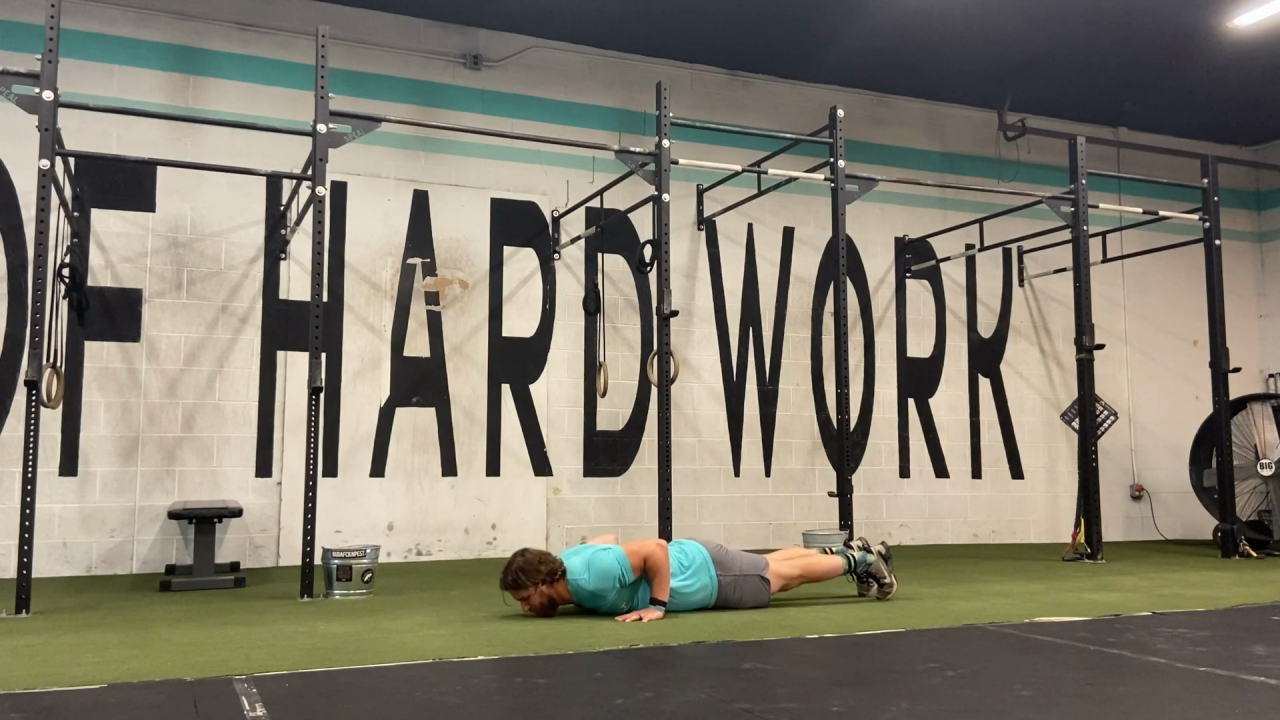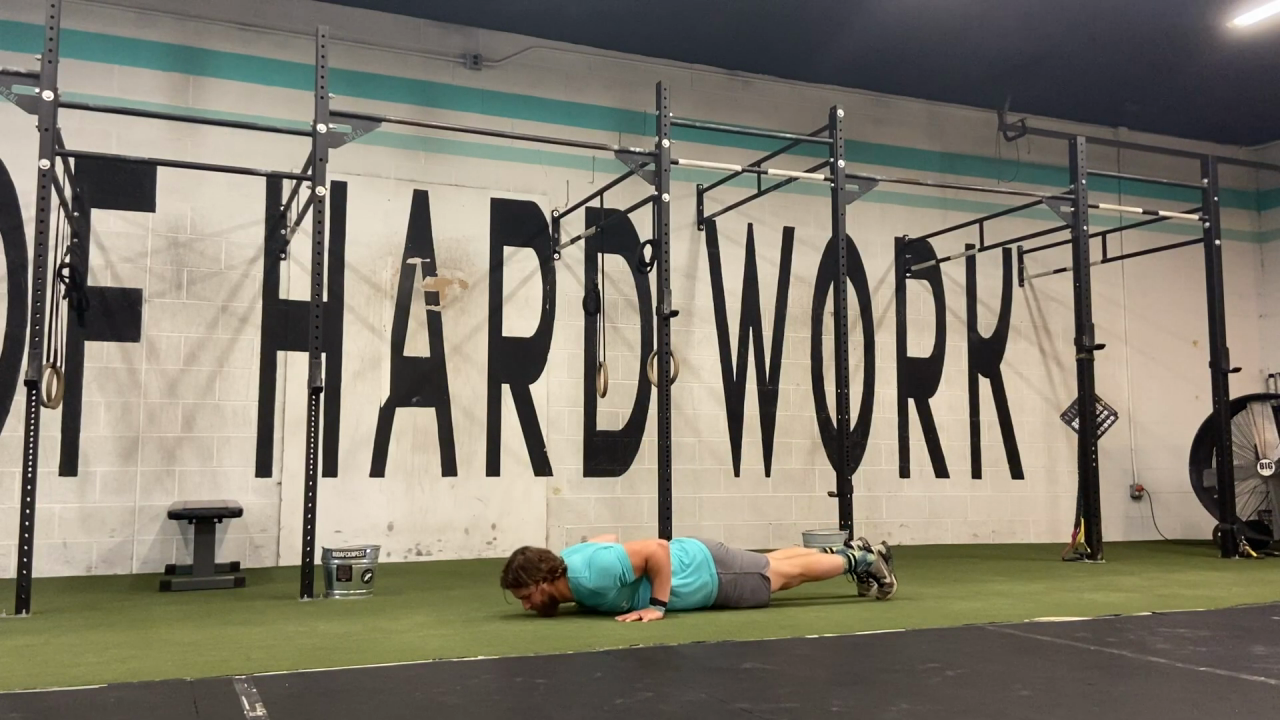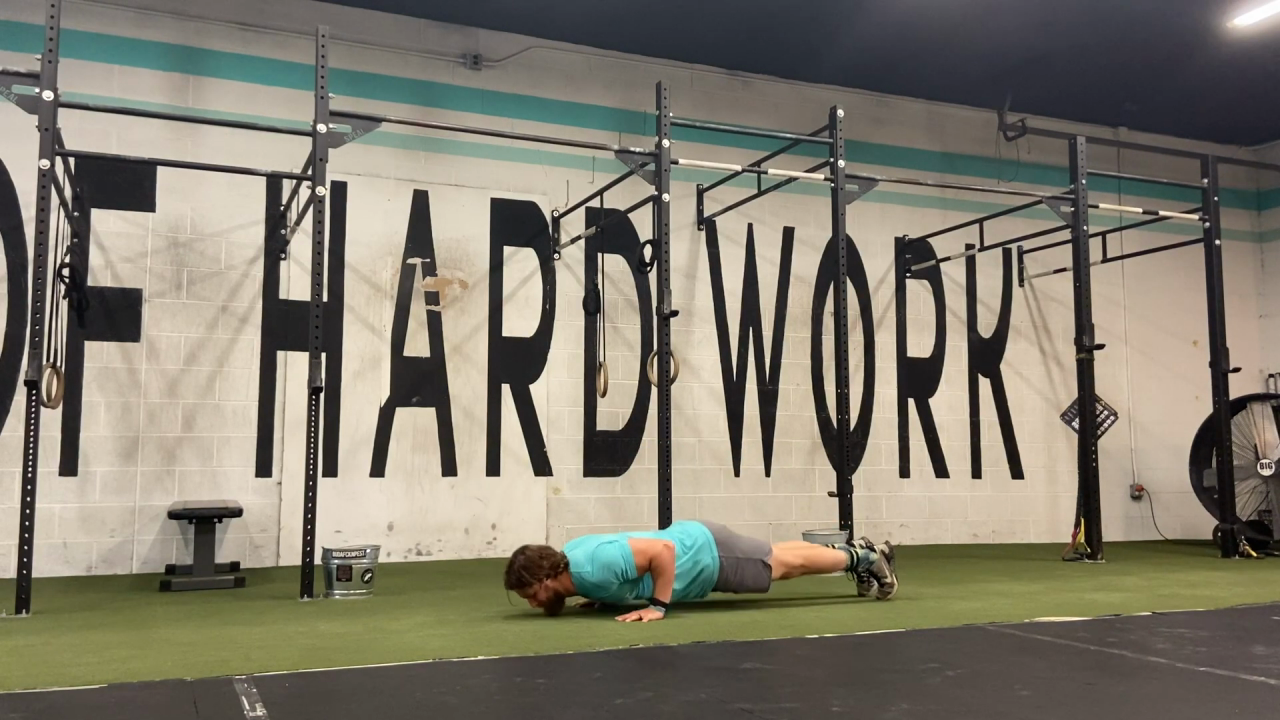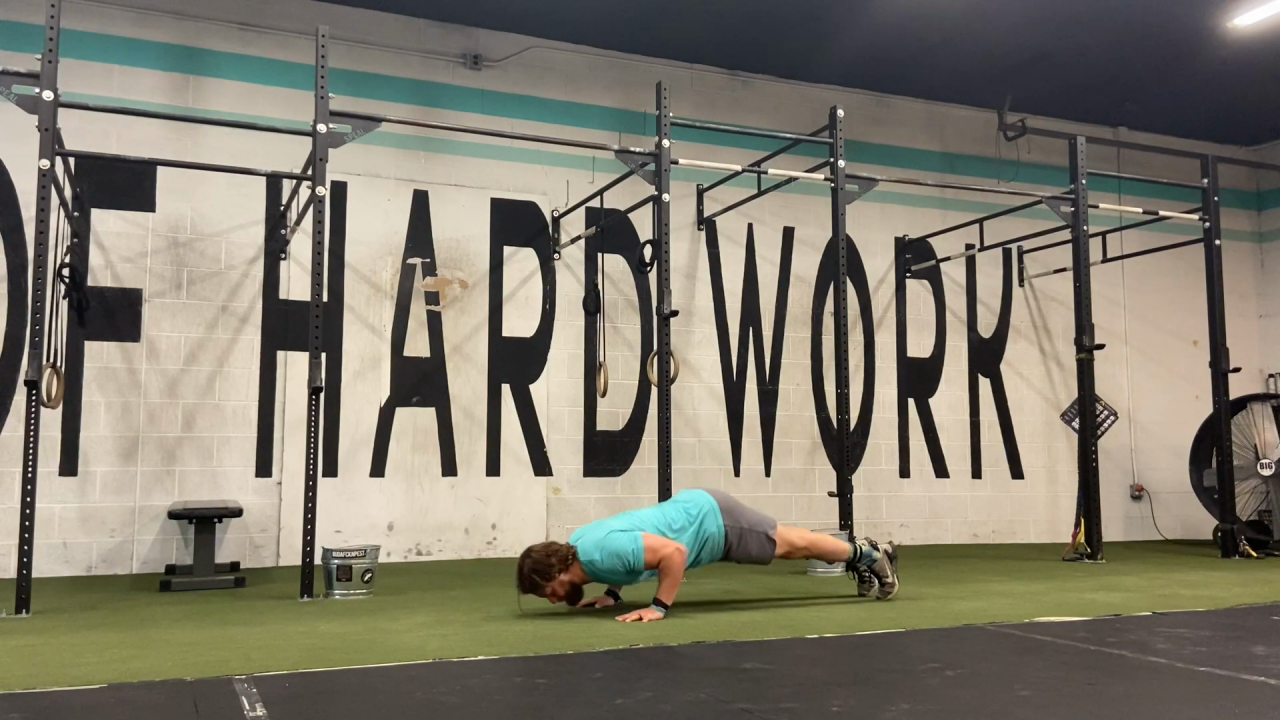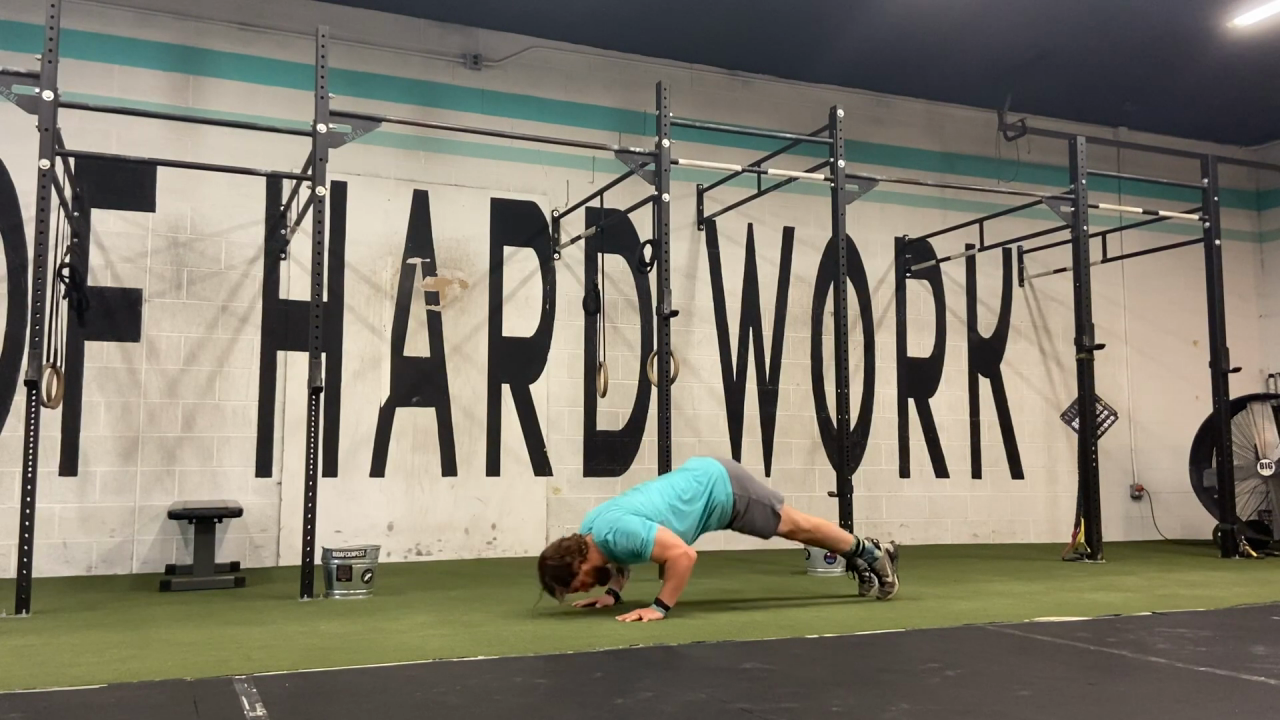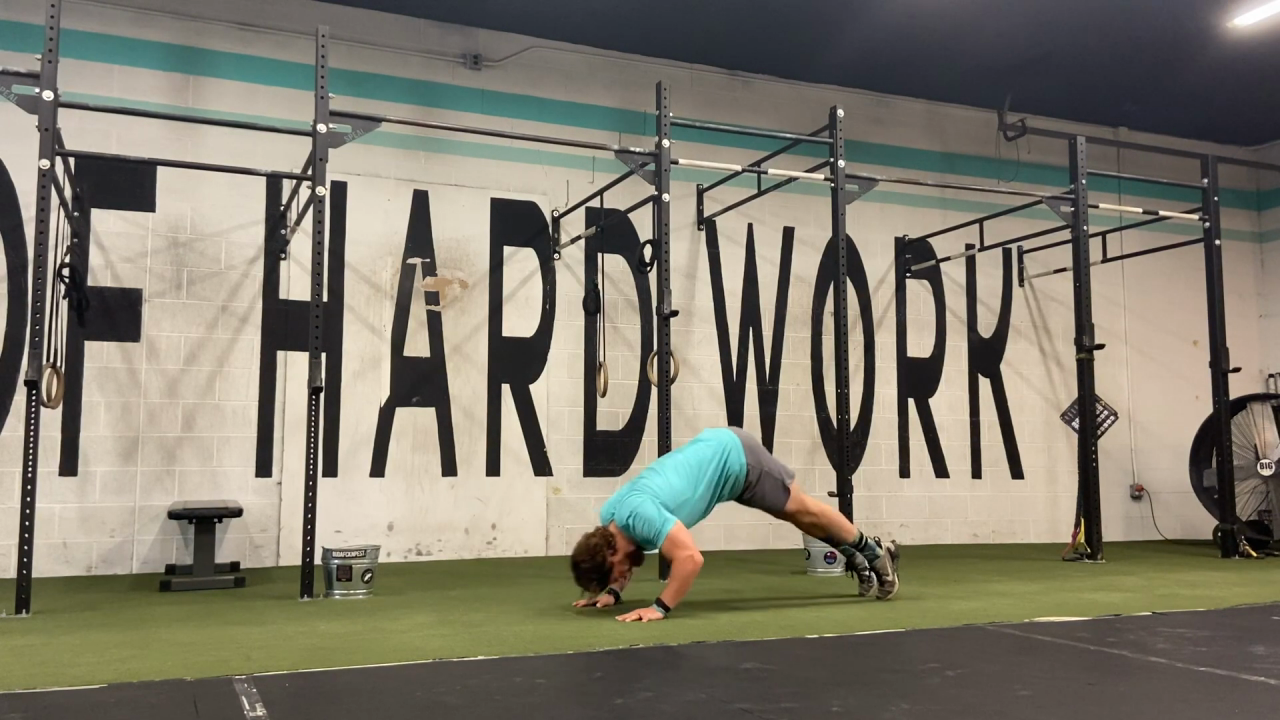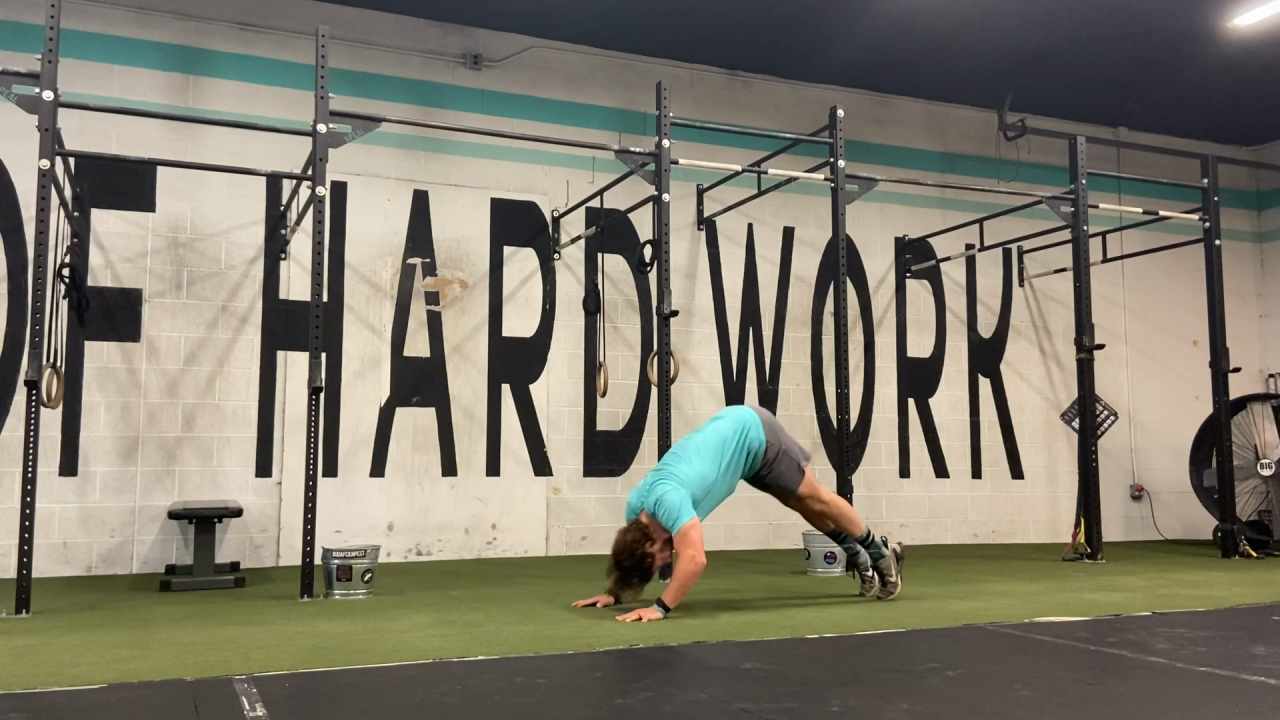
dt=0.2s
person 1, frame 1
left shoulder: (590, 580)
right shoulder: (567, 561)
left elbow: (655, 547)
right elbow: (607, 538)
left wrist: (657, 605)
right wrist: (607, 598)
left hip: (708, 576)
right hip: (690, 558)
left knee: (786, 575)
right knee: (774, 565)
left ankle: (863, 560)
right ankle: (847, 552)
person 1, frame 2
left shoulder: (590, 578)
right shoulder: (567, 559)
left elbow: (657, 548)
right elbow: (607, 538)
left wrist: (657, 605)
right wrist: (602, 600)
left hip: (707, 573)
right hip: (690, 557)
left knee: (787, 573)
right knee: (776, 564)
left ankle: (863, 559)
right ankle: (850, 551)
person 1, frame 3
left shoulder: (593, 570)
right shoulder: (568, 554)
left elbow: (663, 550)
left wrist: (659, 605)
right wrist: (606, 595)
left hip: (706, 554)
right hip: (691, 542)
left knee: (789, 563)
right knee: (780, 557)
left ankle: (865, 557)
right ankle: (851, 550)
person 1, frame 4
left shoulder: (601, 554)
right shoulder: (576, 542)
left elbow: (674, 551)
left wrist: (660, 606)
right wrist: (611, 593)
left hip: (711, 522)
right hip: (694, 512)
left knee: (792, 544)
right knee: (786, 542)
left ankle: (869, 554)
right ankle: (859, 549)
person 1, frame 5
left shoulder: (615, 532)
right shoulder: (589, 529)
left elbow: (683, 555)
left wrist: (660, 606)
right wrist: (612, 593)
left hip: (720, 488)
right hip: (701, 479)
left knee: (795, 526)
right knee: (792, 528)
left ankle: (872, 553)
right ankle: (858, 558)
person 1, frame 6
left shoulder: (636, 515)
right shoulder: (610, 516)
left elbow: (690, 558)
left wrist: (660, 607)
right wrist: (612, 591)
left hip: (733, 456)
right hip: (714, 450)
left knee: (802, 510)
right knee: (794, 514)
left ankle: (874, 553)
right ankle: (856, 560)
person 1, frame 7
left shoulder: (666, 501)
right shoulder: (637, 504)
left elbow: (694, 559)
right elbow: (649, 555)
left wrist: (660, 608)
right wrist: (613, 594)
left hip: (753, 432)
right hip: (730, 430)
left knee: (813, 497)
right knee: (799, 502)
left ankle: (881, 553)
right ankle: (858, 556)
